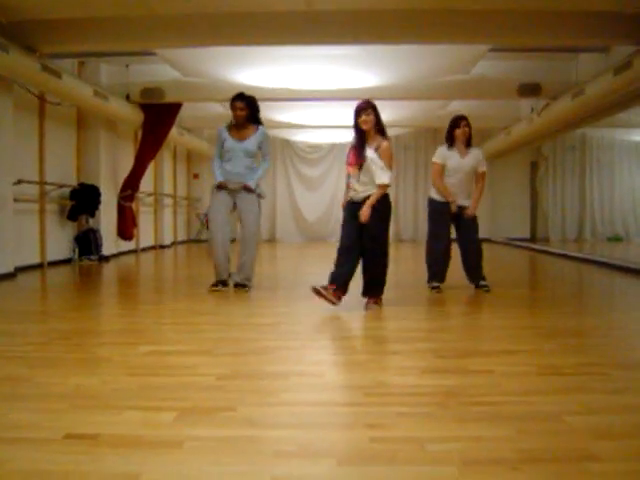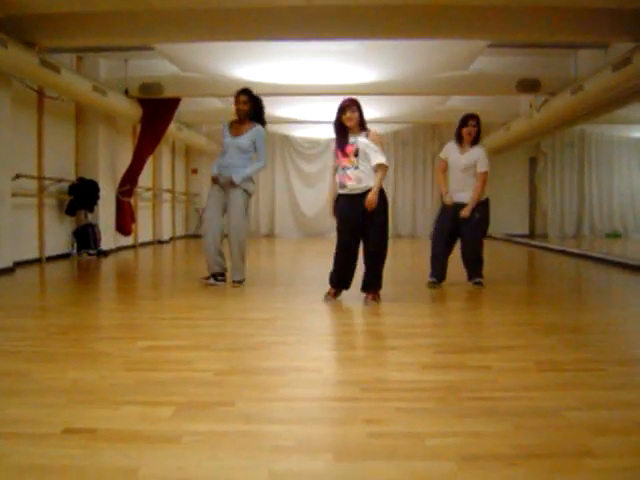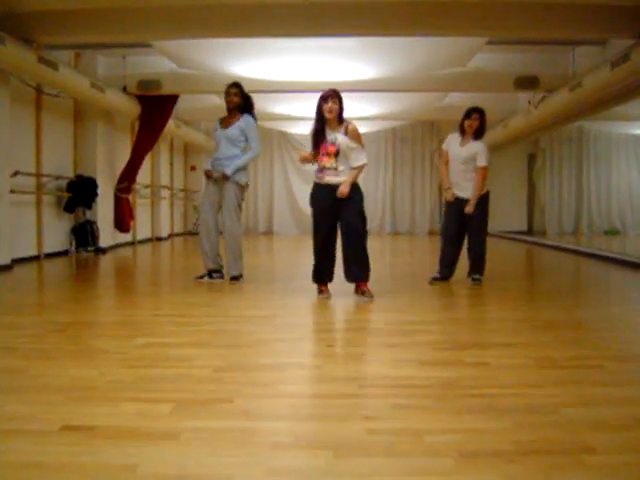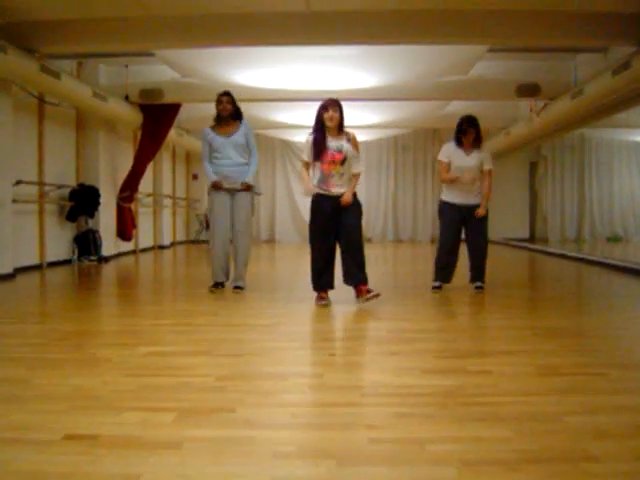
dt=0.4s
person 1, frame 1
left shoulder: (383, 146)
right shoulder: (357, 142)
left elbow: (384, 182)
left wrist: (368, 206)
right wrist: (346, 197)
left hip: (375, 205)
right hip: (353, 202)
left knee: (373, 250)
right knee: (348, 246)
left ankle: (374, 295)
right ankle: (335, 288)
person 1, frame 2
left shoulder: (370, 136)
right shoulder: (338, 141)
left elbow: (381, 165)
right elbow: (335, 173)
left wrist: (375, 191)
right wrist: (332, 200)
left hip: (370, 196)
right hip: (345, 199)
left knee: (374, 245)
right knee: (345, 245)
left ankle: (372, 289)
right ankle: (336, 286)
person 1, frame 3
left shoulder: (350, 129)
right shoulder: (318, 130)
left elbow: (360, 161)
left wrist: (347, 183)
right wrist: (306, 157)
left hip: (347, 189)
right hip: (322, 190)
left knee: (355, 234)
right knee: (323, 237)
left ankle: (361, 283)
right ankle: (322, 283)
person 1, frame 4
left shoulder: (350, 138)
right shoulder: (314, 140)
left elbow: (357, 169)
right elbow: (306, 167)
left wrist: (350, 192)
right wrist: (307, 183)
left hip: (346, 198)
right hip: (322, 200)
left knee: (352, 241)
right knee: (321, 246)
left ankle: (361, 288)
right ankle: (322, 291)
person 2, frame 1
left shoulder: (260, 132)
right shoulder: (223, 131)
left elbow: (265, 161)
left wrist: (254, 181)
right wrist: (218, 178)
left hip: (247, 188)
right hip: (224, 187)
left knee: (251, 231)
right knee: (217, 230)
left ankle: (242, 278)
right ankle: (222, 277)
person 2, frame 2
left shoulder: (257, 130)
right shoulder: (227, 127)
left elbow: (261, 162)
left wrist: (239, 177)
right wrist: (214, 171)
left hip: (240, 184)
right hip: (219, 182)
left knee: (237, 228)
right knee: (210, 224)
left ankle: (238, 276)
right ankle: (217, 271)
person 2, frame 3
left shoulder: (246, 120)
right shoulder: (219, 122)
left elbow: (255, 150)
left wrist: (231, 169)
right wrist: (209, 165)
left hip: (234, 176)
right hip: (215, 176)
left knee: (230, 222)
right knee: (206, 218)
left ankle: (235, 271)
right ankle: (214, 269)
person 2, frame 4
left shoulder: (244, 126)
right shoulder: (208, 132)
left elbow: (254, 155)
right elbow: (206, 160)
left wrist: (250, 177)
right wrist: (211, 177)
left hip: (242, 184)
right hip: (220, 185)
left knee: (242, 230)
right knee: (219, 230)
left ankle: (239, 280)
right ankle: (219, 278)
person 3, frame 1
left shoulder: (477, 154)
right shoulder: (443, 151)
left elbow: (480, 181)
right elbow: (435, 179)
left wrist: (474, 205)
right wrist: (451, 200)
left hip: (465, 205)
right hip: (441, 203)
left knee: (471, 243)
right knee: (439, 243)
left ankle: (478, 279)
right ankle: (435, 280)
person 3, frame 2
left shoulder: (479, 152)
right shoulder: (450, 147)
left elbow: (481, 182)
right elbow: (440, 172)
left wrist: (469, 207)
right wrist: (445, 194)
left hip: (475, 204)
right hip: (451, 202)
left knee: (471, 242)
right knee: (440, 237)
left ankle: (476, 276)
right ankle: (436, 276)
person 3, frame 3
left shoulder: (480, 146)
right shoulder: (451, 139)
left elbow: (481, 176)
right elbow: (443, 164)
left wrist: (472, 203)
right wrist: (447, 188)
left hip: (476, 197)
right hip: (454, 196)
left knee: (476, 237)
right knee: (449, 234)
left ankle: (476, 273)
right ankle: (444, 272)
person 3, frame 4
left shoulder: (482, 153)
right shoulder: (448, 148)
left elbow: (487, 180)
right elbow: (443, 176)
left wrist: (484, 205)
right wrist: (461, 177)
left hip: (475, 204)
right hip: (450, 203)
left knee: (478, 243)
right knee: (447, 241)
left ankle: (477, 279)
right ankle: (440, 278)
